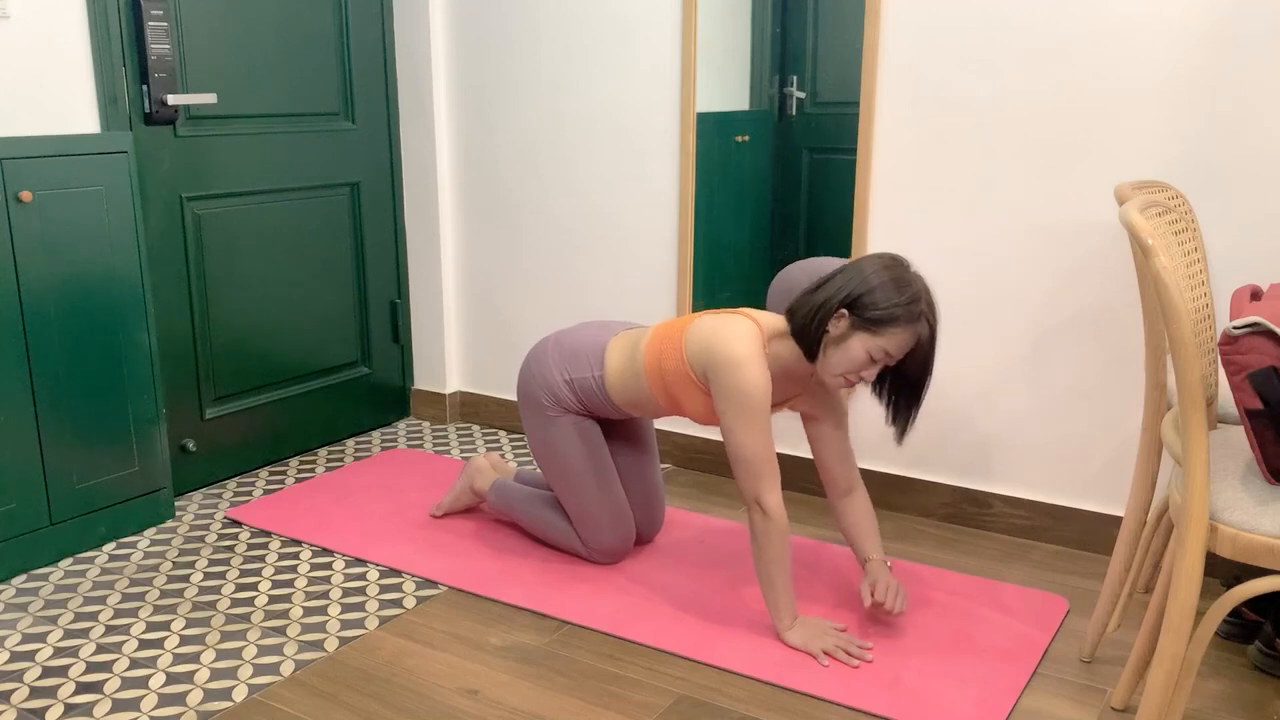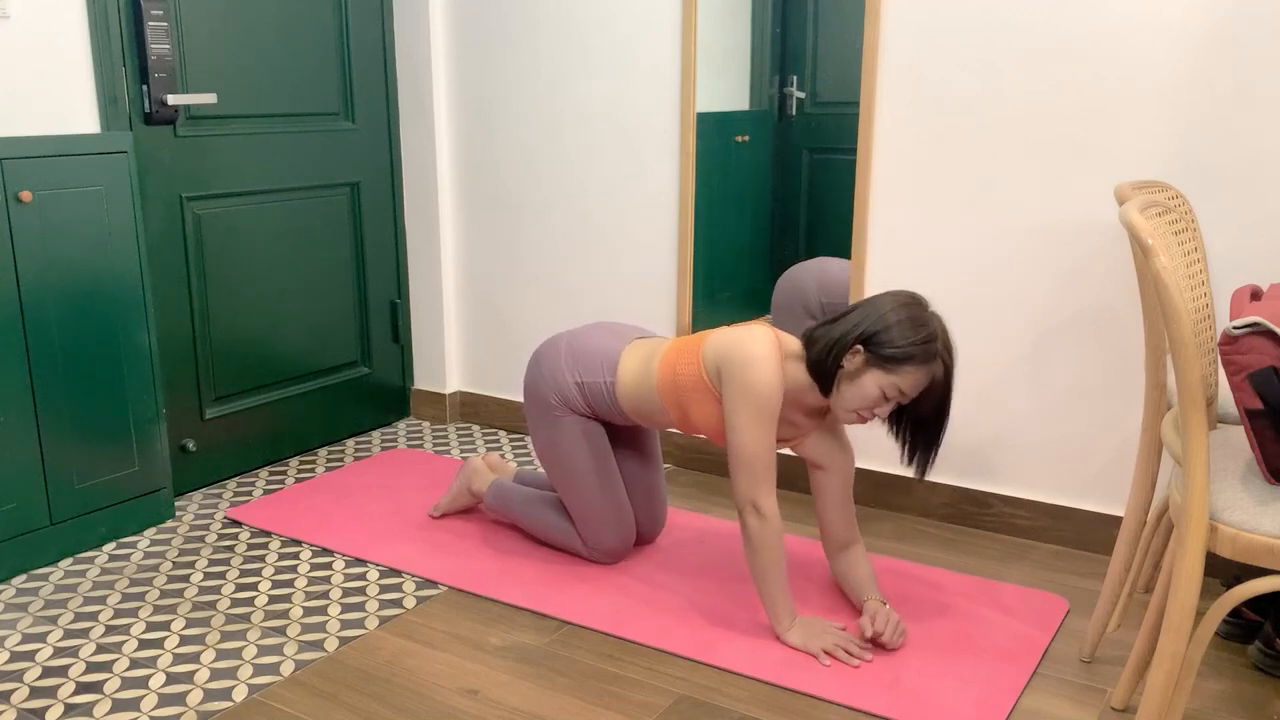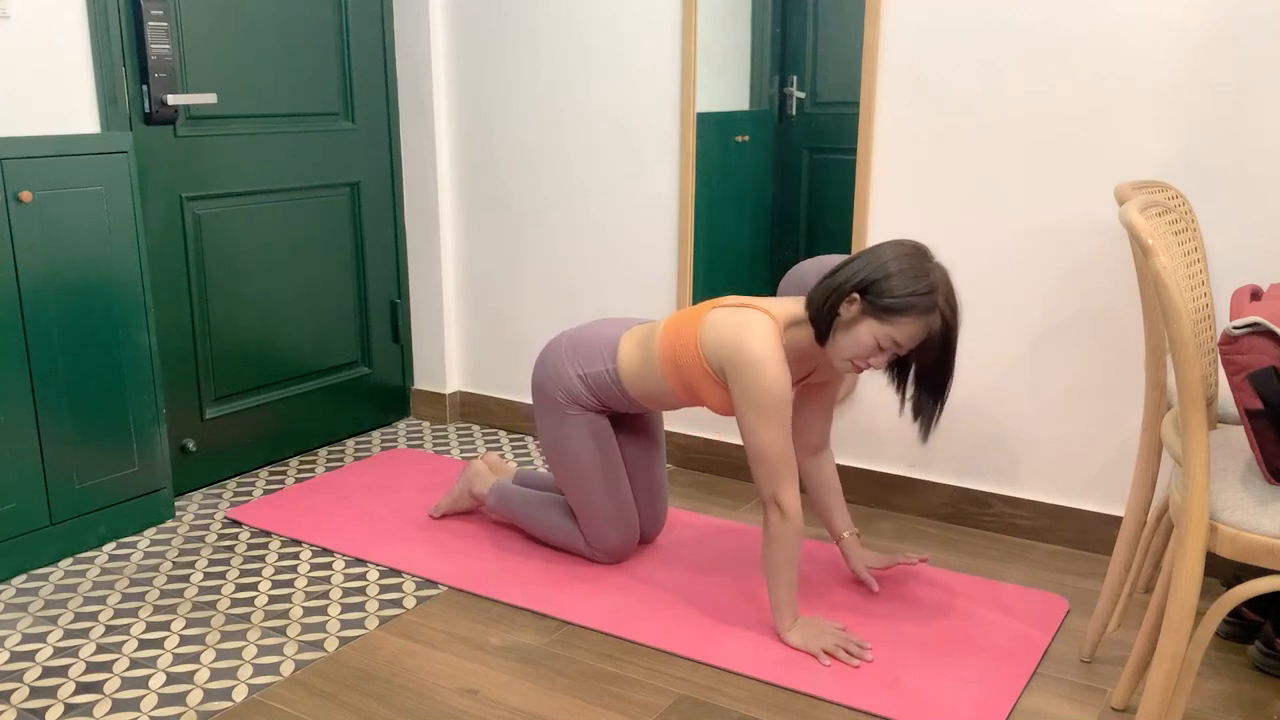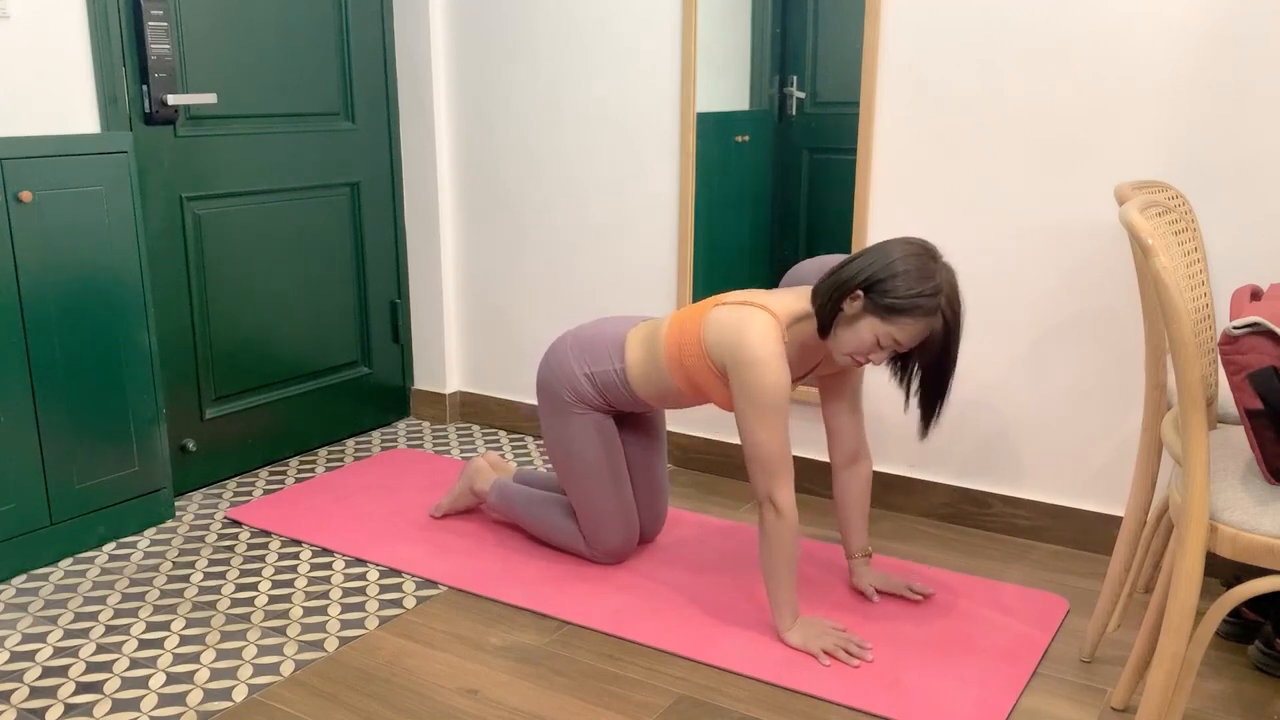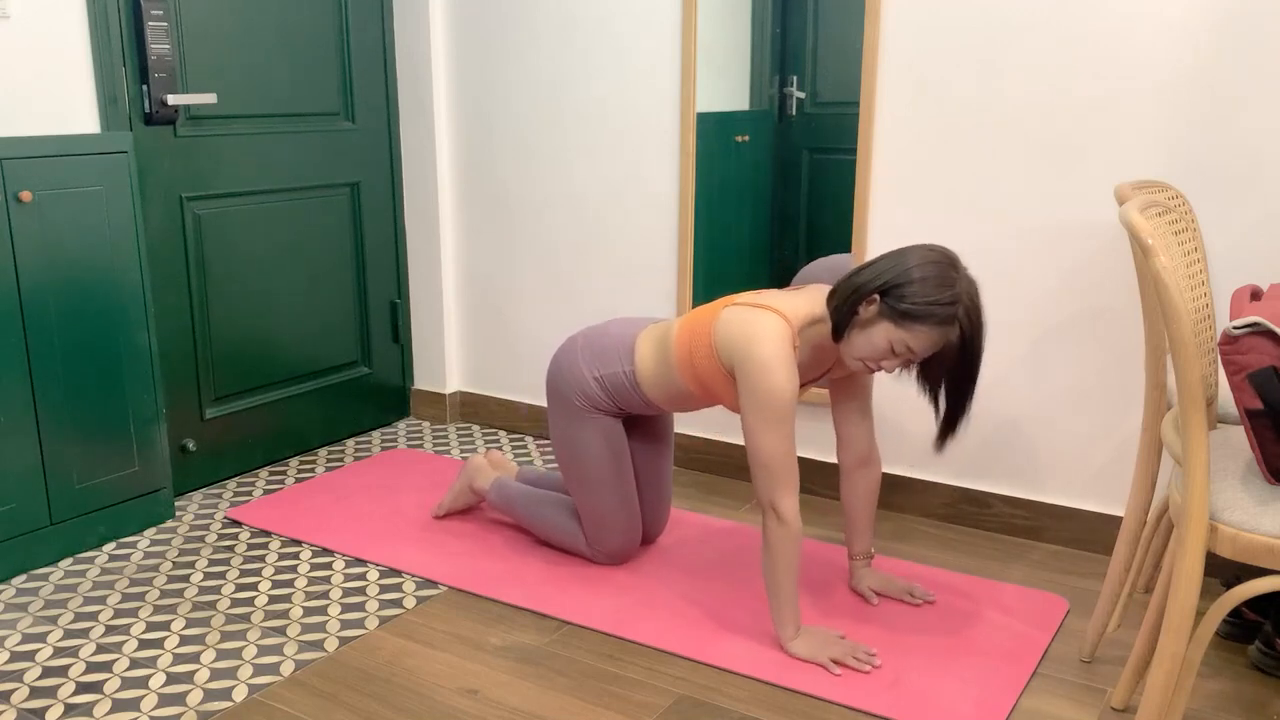
dt=1s
person 1, frame 1
left shoulder: (817, 387)
right shoulder: (742, 355)
left elbow: (846, 490)
right elbow: (764, 503)
left wrist: (876, 564)
right wrist: (788, 624)
left hip: (611, 374)
right hip: (558, 382)
left knee: (645, 529)
right knee: (608, 544)
left ankle: (507, 474)
right ankle: (486, 483)
person 1, frame 2
left shoulder: (825, 437)
right shoulder: (758, 363)
left elbow: (843, 545)
right elbow: (756, 508)
left wrist: (872, 602)
right wrist: (788, 624)
left hip: (617, 369)
right hip: (564, 378)
left knee: (646, 529)
right knee: (608, 543)
left ankle: (503, 472)
right ankle: (483, 484)
person 1, frame 3
left shoulder: (828, 345)
right shoulder: (759, 350)
left elbow: (813, 452)
right elbow: (780, 501)
left wrist: (851, 545)
right wrist: (789, 623)
left hip: (625, 374)
right hip: (572, 380)
left knee: (647, 528)
right knee: (612, 543)
left ankle: (503, 473)
right ankle: (483, 487)
person 1, frame 4
left shoulder: (836, 334)
right shoulder: (761, 344)
left elbow: (851, 459)
right elbow: (776, 499)
left wrist: (860, 562)
right wrist: (789, 623)
left hip: (631, 378)
right hip: (578, 377)
left knee: (646, 528)
right knee: (611, 544)
left ankle: (504, 472)
right ankle: (485, 483)
person 1, frame 5
left shoulder: (847, 331)
right shoulder: (770, 347)
left elbow: (861, 459)
right elbow: (779, 506)
left wrist: (862, 566)
right wrist: (792, 633)
left hip: (640, 379)
right hip: (588, 379)
left knee: (646, 530)
right knee: (613, 545)
left ankle: (506, 470)
right ankle: (485, 481)
